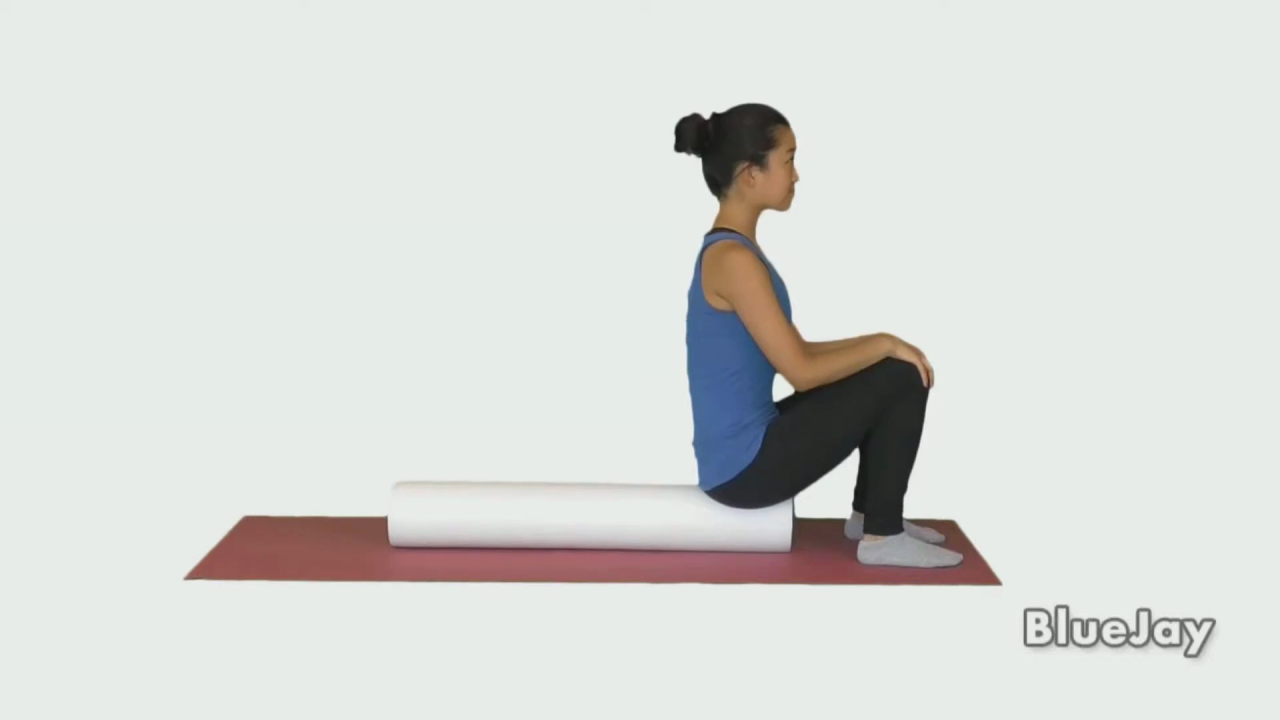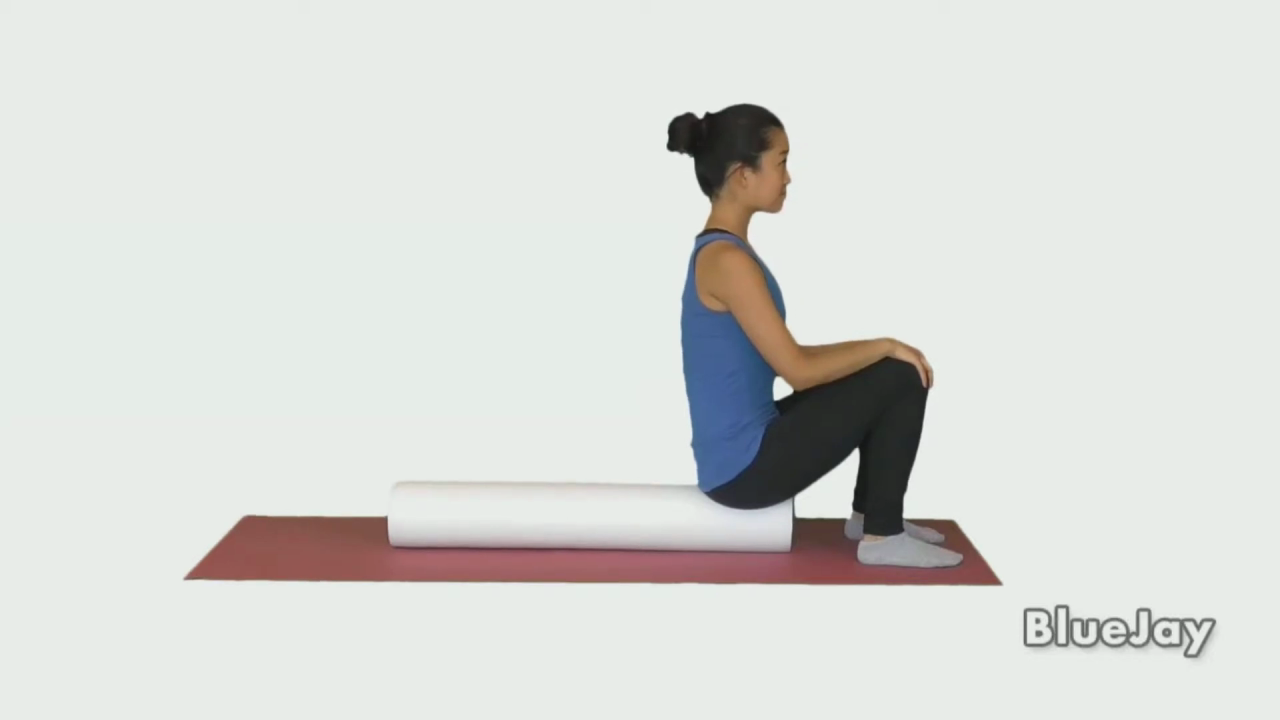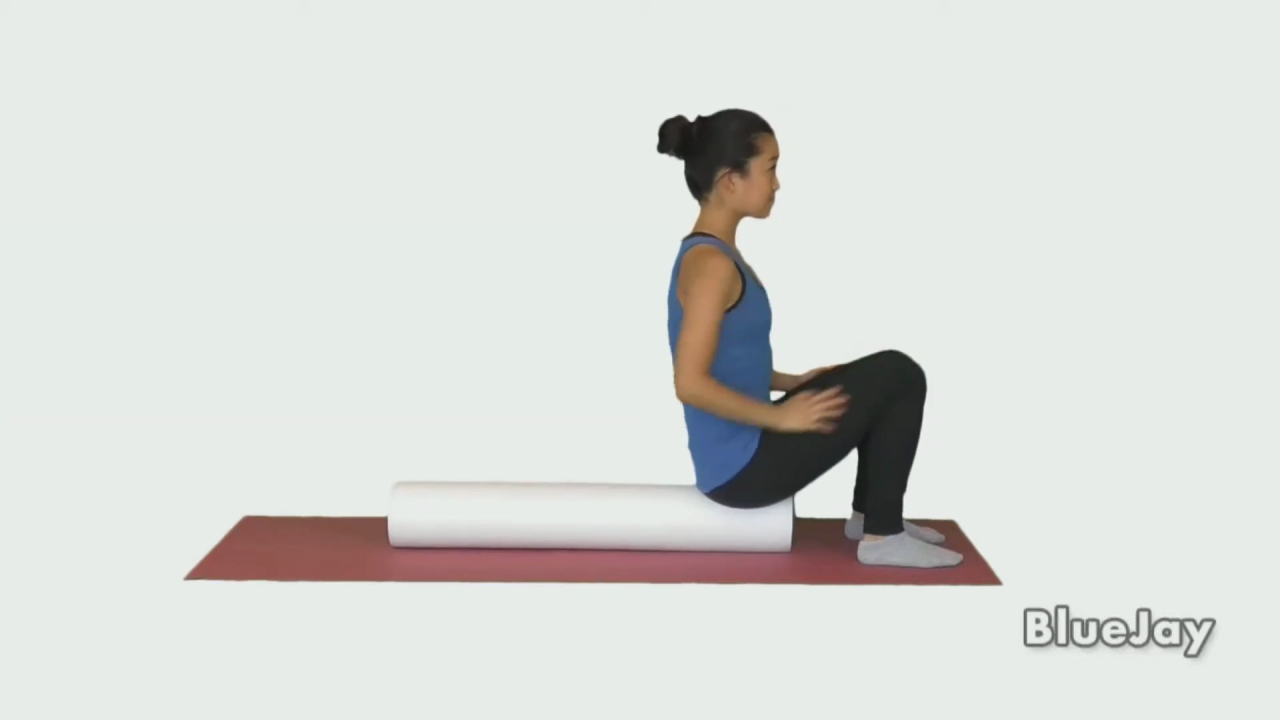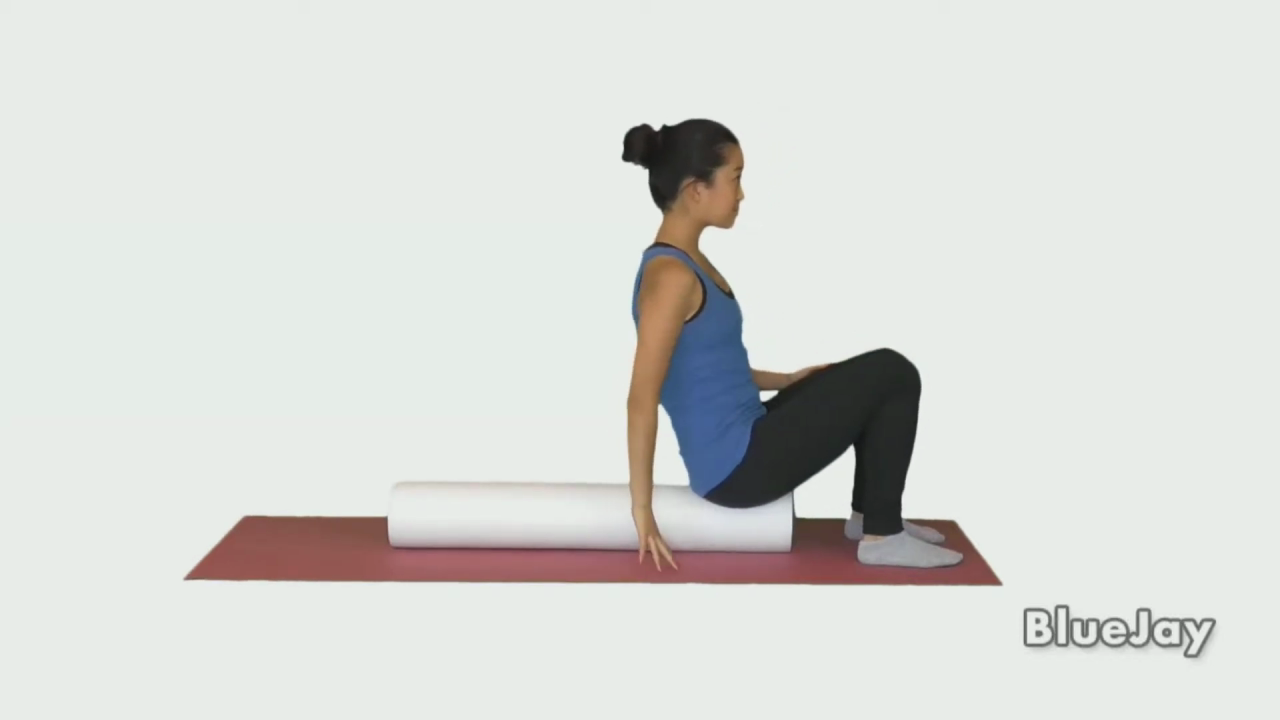
dt=1s
person 1, frame 1
left shoulder: (732, 248)
right shoulder: (734, 259)
left elbow: (796, 352)
right elbow: (801, 370)
left wrist: (877, 344)
right wrist: (884, 343)
left hip: (746, 449)
right hip: (746, 466)
left knee: (886, 375)
right knee: (903, 377)
left ankle: (869, 515)
right ankle: (881, 537)
person 1, frame 2
left shoulder: (722, 248)
right shoulder: (727, 260)
left elbow: (780, 357)
right elbow: (797, 371)
left wrist: (869, 347)
right wrist: (883, 346)
left hip: (742, 449)
right hip: (745, 466)
left knee: (886, 374)
right knee: (903, 378)
left ankle: (869, 513)
right ankle: (882, 537)
person 1, frame 3
left shoulder: (716, 253)
right shoulder: (711, 264)
right elbow: (690, 383)
left wrist: (795, 383)
right wrist: (781, 418)
left hip: (748, 446)
right hip: (742, 466)
left knee: (888, 374)
right knee: (899, 376)
left ankle: (869, 513)
right ankle: (882, 536)
person 1, frame 4
left shoulder: (687, 260)
right shoulder: (671, 275)
right elbow: (642, 398)
left wrist: (786, 380)
right wrist: (642, 508)
left hip: (743, 442)
right hip: (737, 466)
left knee: (881, 373)
right knee: (894, 376)
left ankle: (868, 514)
right ankle: (881, 537)
